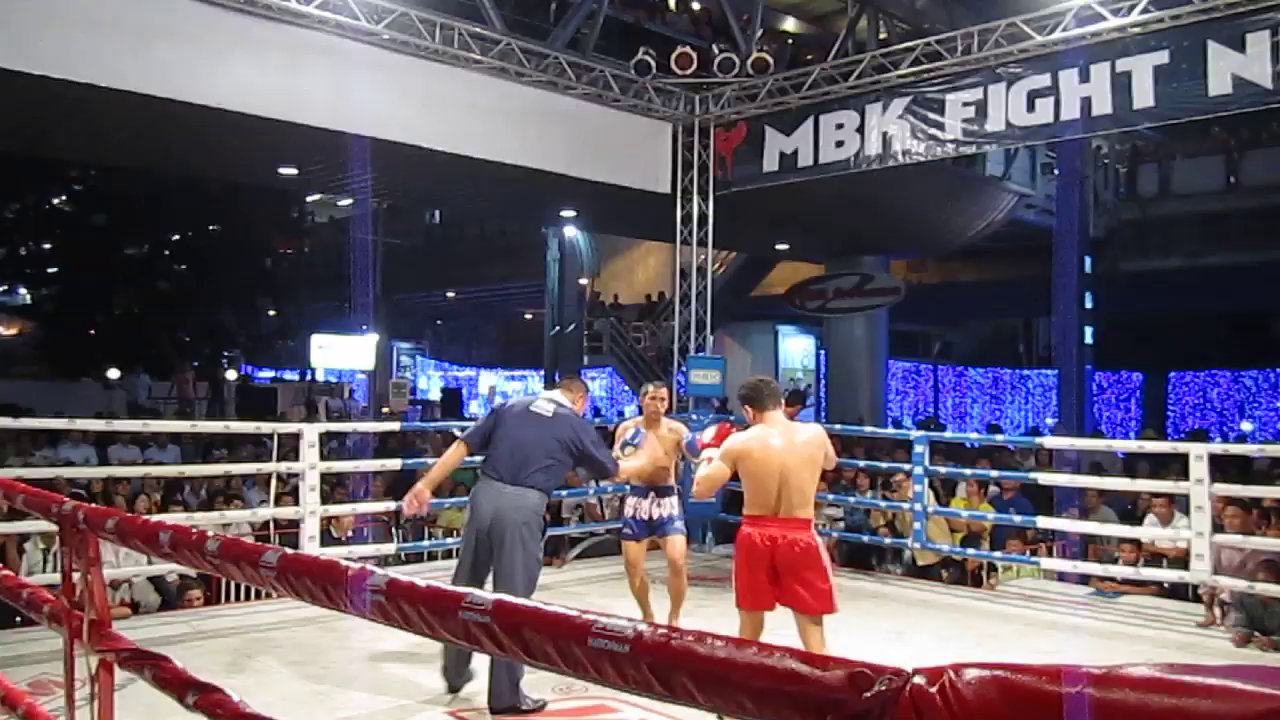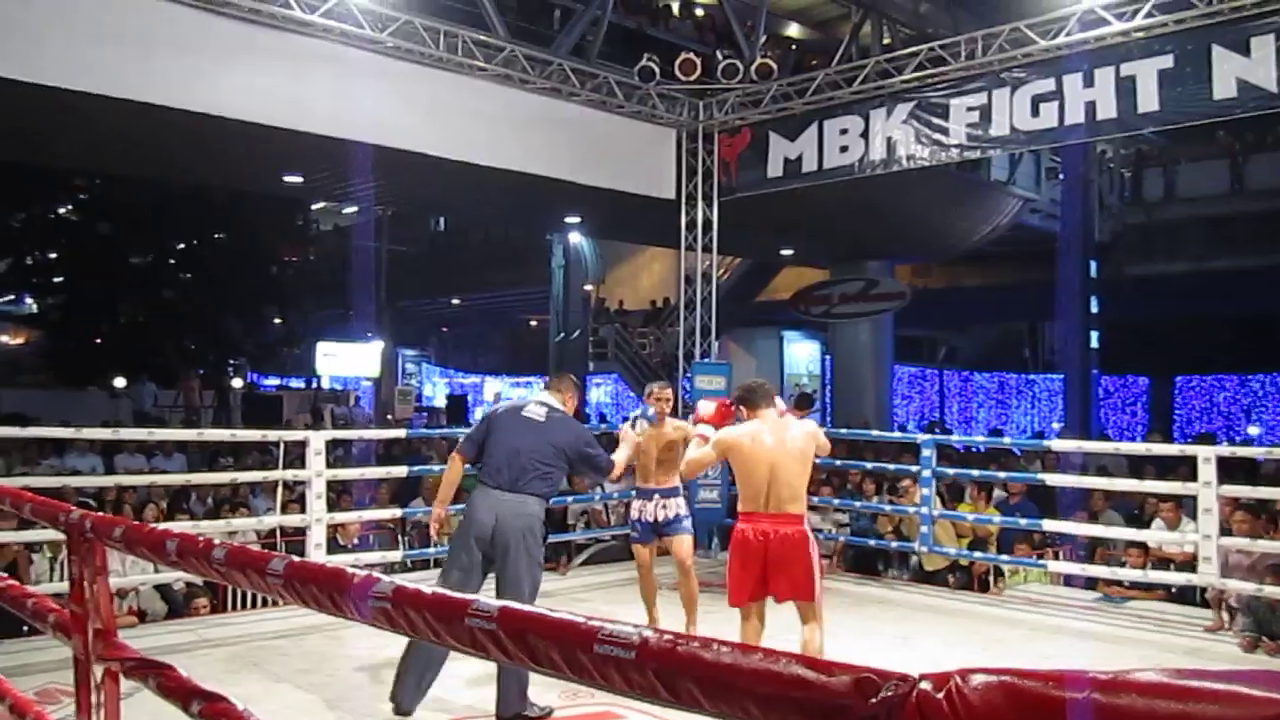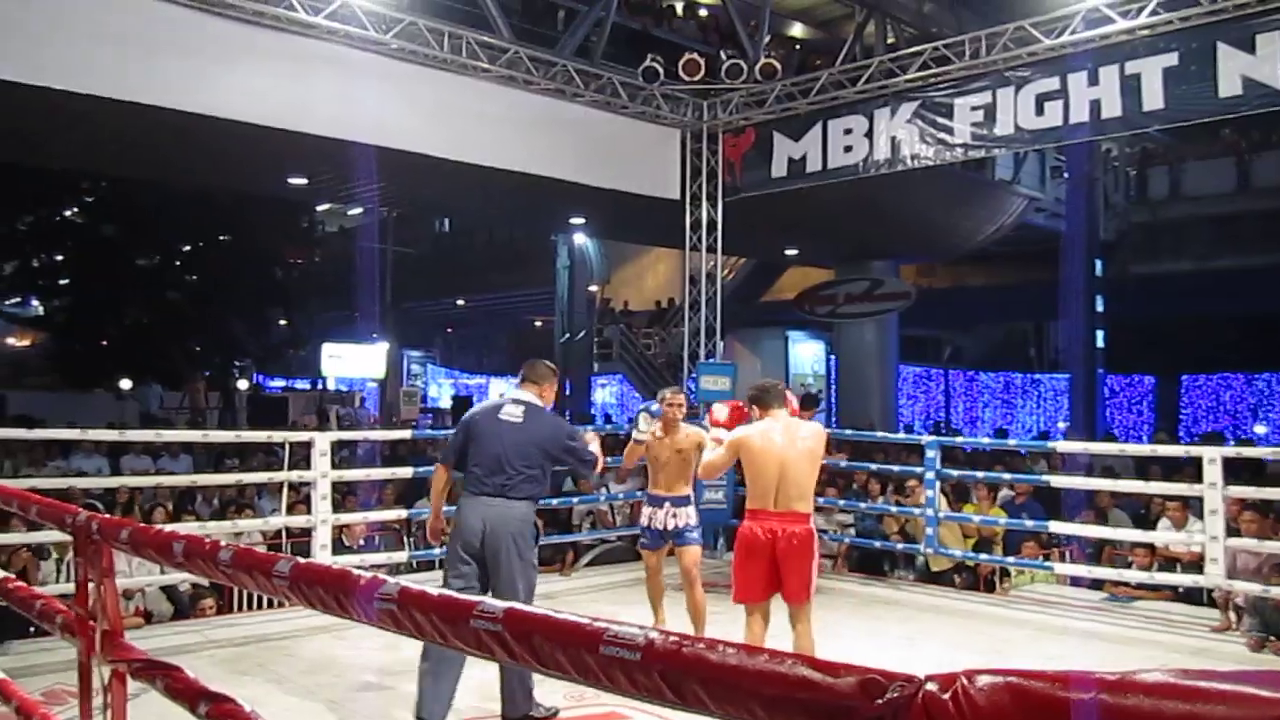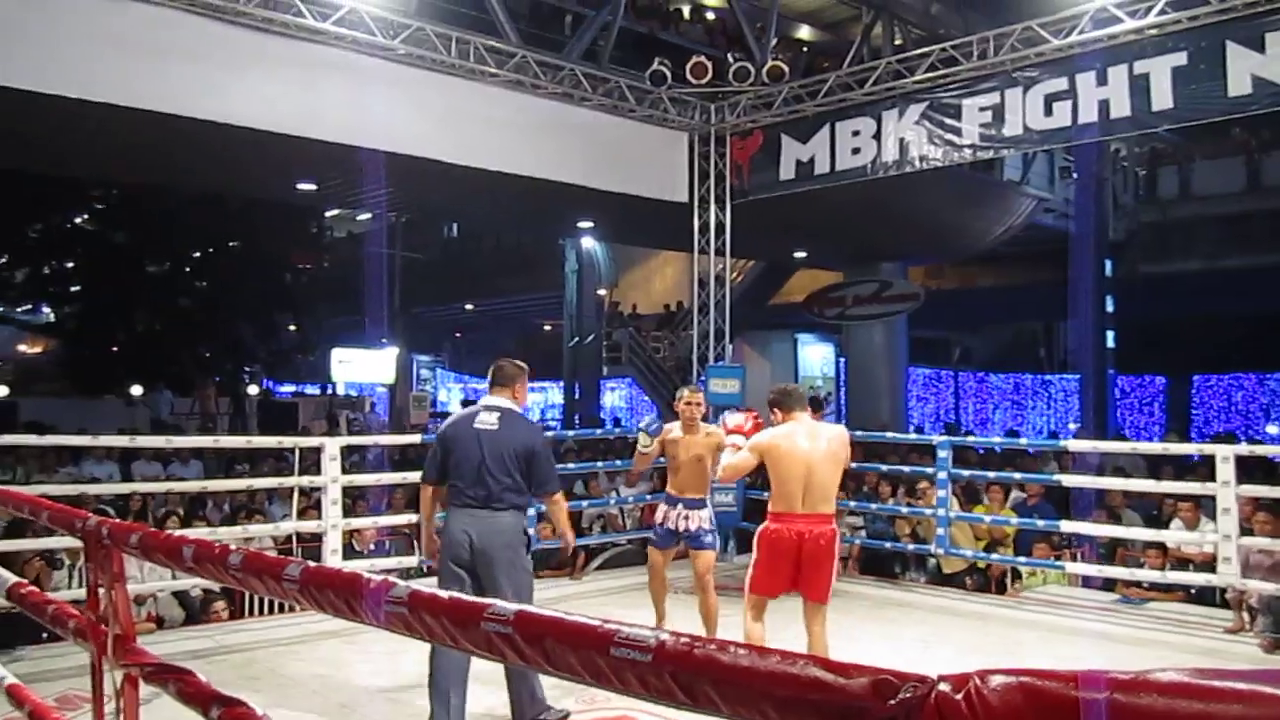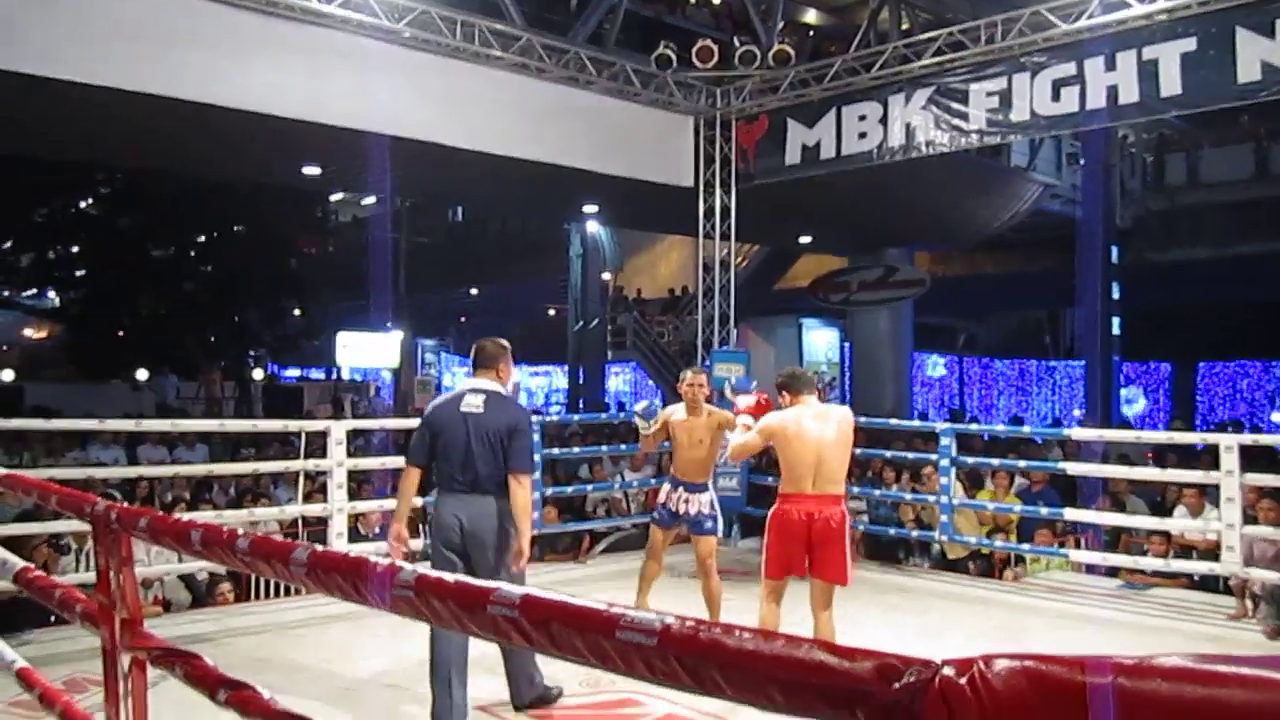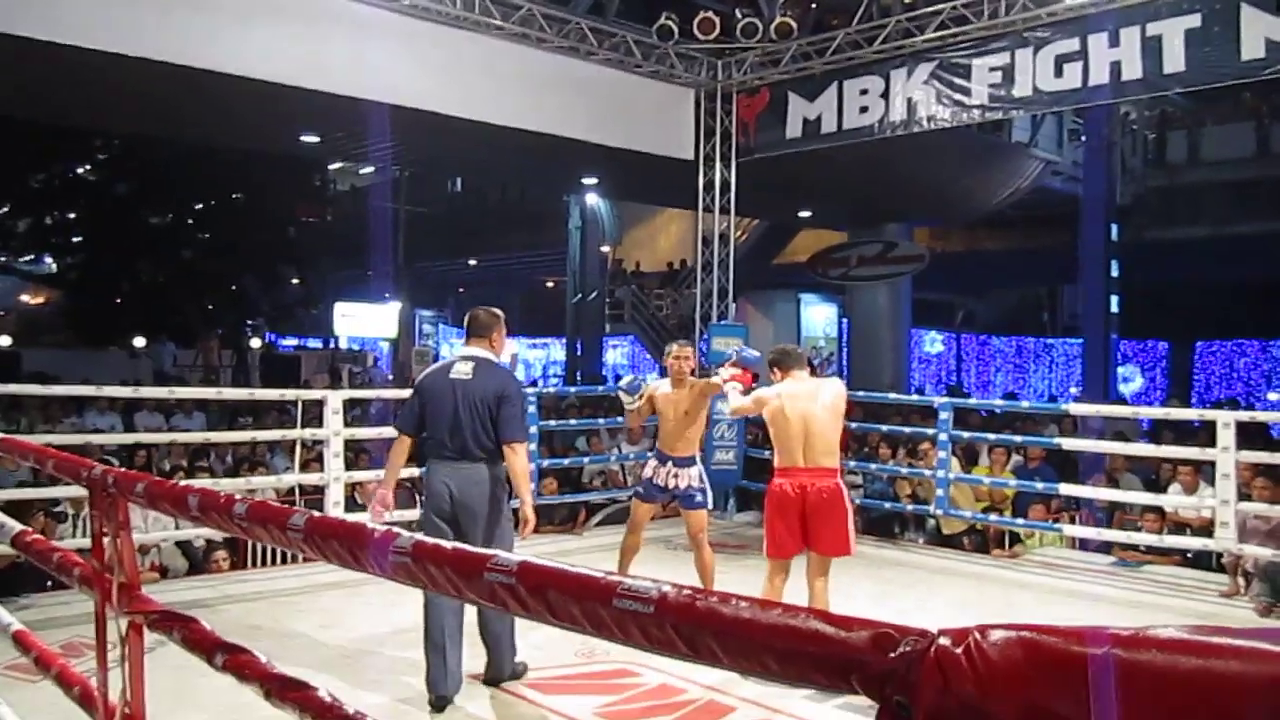
dt=0.2s
person 1, frame 1
left shoulder: (511, 408)
right shoulder: (578, 427)
left elbow: (461, 447)
right elbow: (614, 470)
left wrist: (426, 485)
right wrist: (643, 461)
left hip: (485, 498)
right hip: (523, 509)
left knee: (465, 588)
left ankle: (455, 674)
right ankle: (505, 696)
person 1, frame 2
left shoulder: (501, 412)
right shoulder: (573, 432)
left elbow: (459, 457)
right elbow: (610, 470)
left wrist: (441, 504)
right wrist: (628, 445)
left hip: (481, 506)
right hip: (523, 516)
person 1, frame 3
left shoulder: (477, 414)
right shoulder: (553, 427)
left elbow: (444, 468)
right elbow: (594, 465)
left wrist: (435, 514)
right wrist: (592, 441)
left hip: (469, 514)
right hip: (513, 520)
person 1, frame 4
left shoulder: (453, 425)
right shoulder: (529, 433)
left elbow: (430, 486)
right elbow: (550, 496)
left wrist: (428, 532)
right wrist: (566, 532)
left hip: (458, 527)
right hip: (503, 530)
person 1, frame 5
left shoulder: (438, 409)
right shoulder: (514, 413)
left elbow: (414, 469)
right elbow: (519, 479)
left wrist: (400, 520)
right wrist: (523, 533)
left hip: (446, 513)
right hip: (490, 515)
person 1, frame 6
left shoulder: (430, 378)
right shoulder: (503, 381)
left elbow: (404, 439)
right elbow: (513, 449)
left wrist: (387, 487)
right wrist: (525, 500)
left hip: (438, 478)
right hip: (482, 481)
left ankle: (441, 684)
right ankle: (502, 663)
person 2, frame 1
left shoulder: (739, 443)
right shoulder: (815, 435)
left elbow: (701, 490)
right elbow: (830, 463)
left wrist: (708, 454)
left hip: (756, 536)
right hip: (799, 537)
left knee: (751, 627)
right knee: (812, 631)
person 2, frame 2
left shoulder: (732, 436)
right shoulder: (807, 430)
left elbow: (688, 469)
right elbow: (825, 449)
left wrist: (701, 430)
left hip: (749, 531)
right hip: (792, 532)
left knee: (751, 621)
right knee: (811, 619)
person 2, frame 3
left shoulder: (743, 434)
right shoulder: (816, 431)
left elbow: (704, 472)
left wrist: (718, 432)
right wrist: (796, 417)
left hip: (757, 528)
right hip: (799, 530)
left knee: (756, 619)
right knee: (800, 619)
person 2, frame 4
left shoulder: (768, 438)
right shoulder: (839, 435)
left elbow: (724, 474)
left wrist: (734, 440)
left hip: (780, 530)
right hip: (822, 531)
left knee: (754, 609)
right knee: (816, 621)
person 2, frame 5
left shoulder: (776, 421)
right shoulder: (844, 415)
left elbow: (735, 453)
left wrist: (745, 420)
left hip: (790, 511)
right hip: (831, 512)
left knee: (771, 596)
right knee: (822, 606)
person 2, frame 6
left shoulder: (766, 396)
right shoulder: (836, 388)
left elbow: (736, 407)
left wrist: (731, 383)
left hip: (786, 486)
right hip: (827, 486)
left knee: (776, 574)
right knee: (818, 577)
person 3, frame 1
left shoulder: (677, 430)
right shoulder: (627, 428)
right wrist: (624, 450)
left hip: (667, 500)
right hip: (637, 500)
left knee: (677, 563)
right knee: (633, 566)
left ankle: (674, 615)
right ankle: (647, 616)
person 3, frame 2
left shoulder: (681, 428)
right shoulder: (634, 427)
right wrist: (634, 432)
left hip: (673, 500)
right hip: (643, 501)
left knee: (685, 564)
right knee: (644, 568)
left ankle: (691, 627)
right ankle: (653, 619)
person 3, frame 3
left shoulder: (694, 434)
right shoulder: (647, 432)
right elbow: (627, 463)
right wrist: (640, 432)
left hip: (684, 509)
right hip: (653, 507)
left knee: (691, 576)
right knee: (652, 571)
left ankle: (700, 637)
right ankle: (659, 618)
person 3, frame 4
left shoulder: (714, 436)
right shoulder: (665, 432)
right elbow: (640, 466)
right wrist: (645, 445)
left hip: (699, 511)
right hip: (669, 507)
left knee: (704, 581)
right knee: (655, 570)
left ankle: (711, 641)
right ankle: (660, 618)
person 3, frame 5
left shoulder: (717, 417)
right shoulder: (669, 413)
right elbow: (649, 446)
right wrist: (644, 427)
left hip: (700, 494)
right hip: (672, 489)
left knee: (706, 565)
right knee: (653, 551)
left ankle: (715, 625)
right ankle: (641, 601)
person 3, frame 6
left shoulder: (701, 387)
right shoulder: (654, 389)
left elbow: (725, 386)
right elbow: (634, 423)
right wrist: (630, 402)
left hip: (688, 468)
right hip: (658, 464)
left knee: (698, 538)
right knee: (634, 526)
right ankle: (620, 578)
